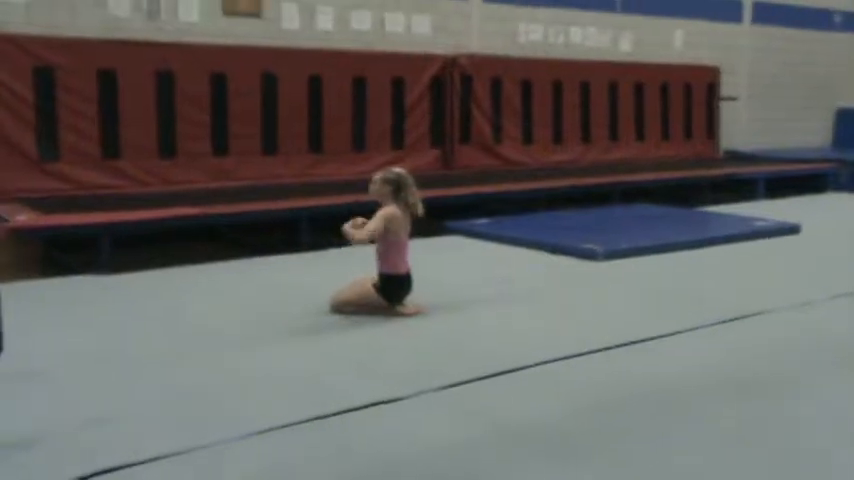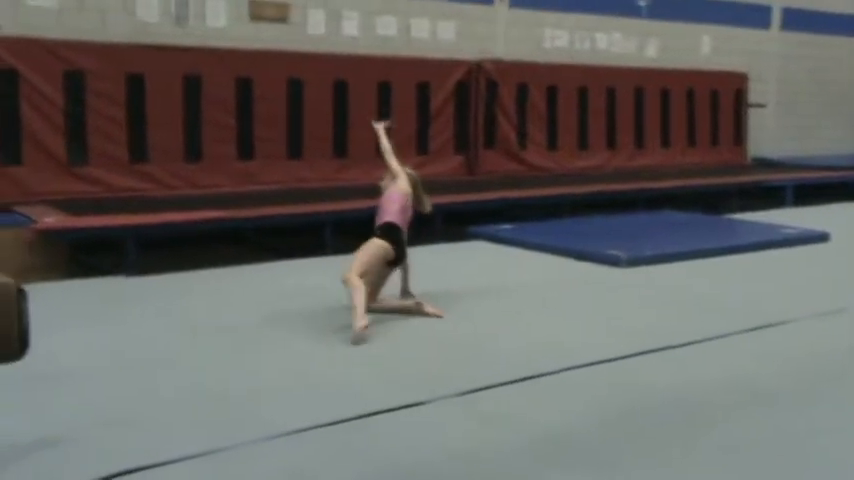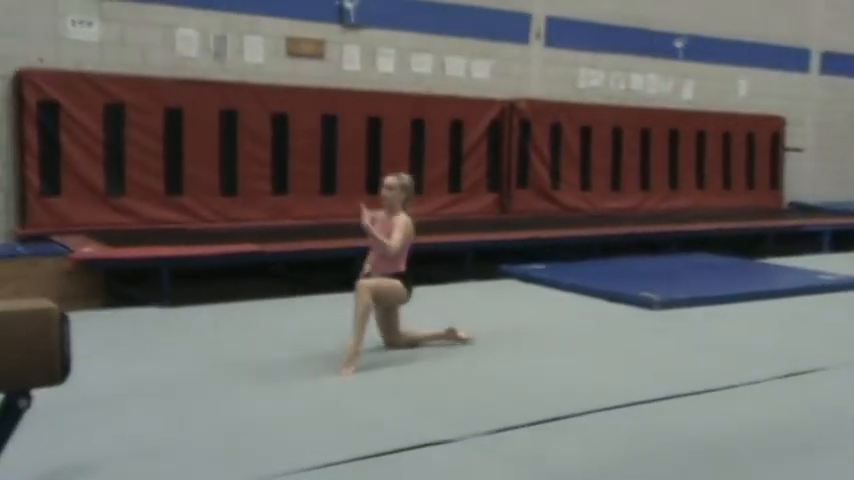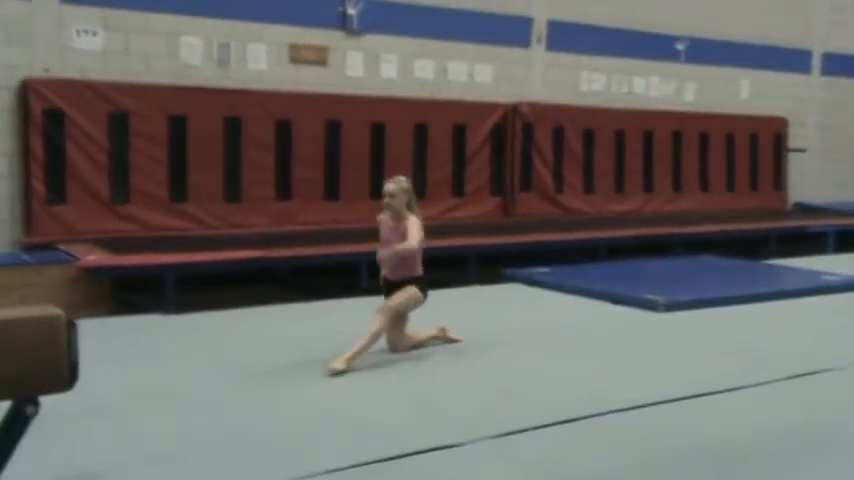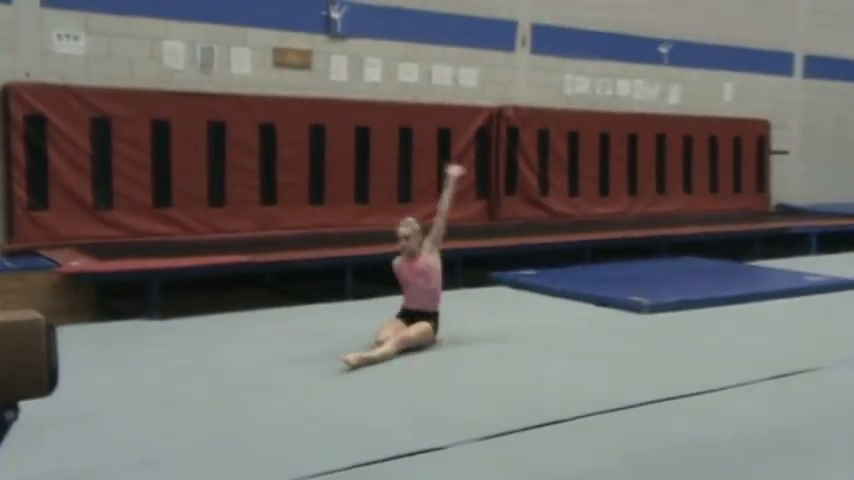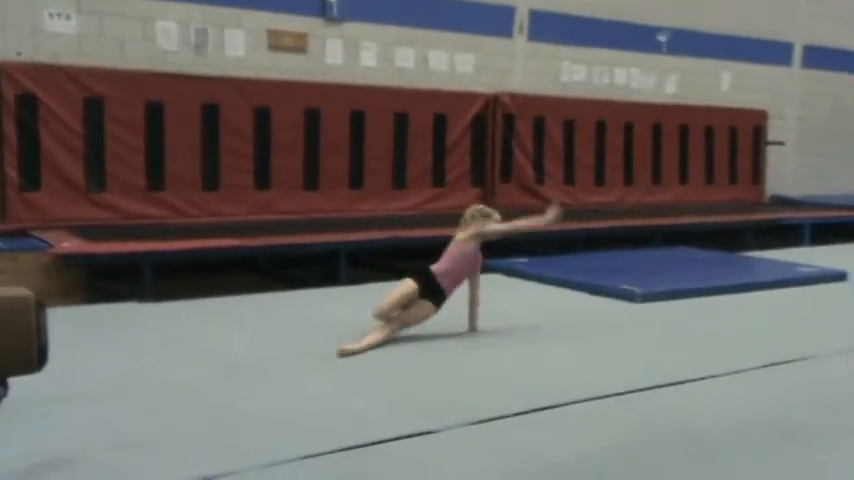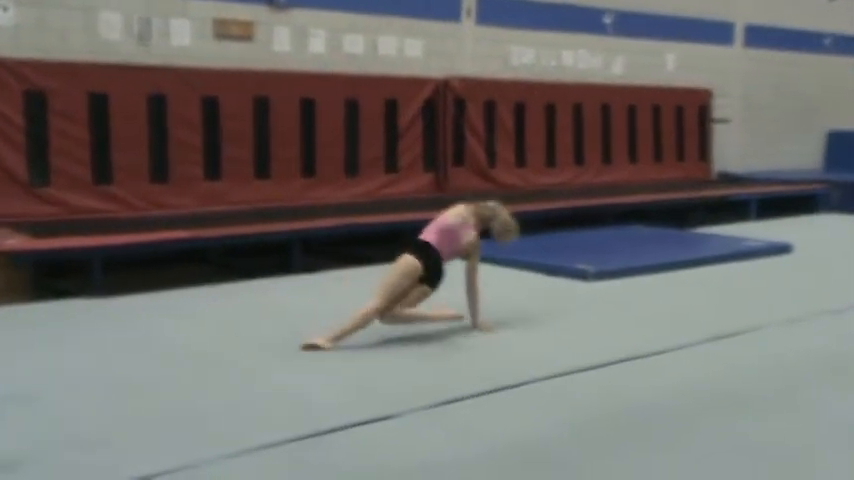
dt=0.7s
person 1, frame 1
left shoulder: (387, 213)
right shoulder: (399, 211)
left elbow: (360, 238)
left wrist: (347, 228)
right wrist: (365, 225)
left hip: (393, 283)
right hip: (399, 279)
left knee: (337, 302)
right knee: (349, 290)
left ankle: (394, 307)
right ankle: (392, 302)
person 1, frame 2
left shoulder: (402, 181)
right shoulder: (406, 204)
left elbow: (388, 153)
right elbow: (404, 247)
left wrist: (379, 130)
right wrist: (405, 287)
left hip: (387, 236)
right hip: (394, 239)
left knee: (351, 276)
right knee: (368, 301)
left ankle: (359, 319)
right ankle: (414, 306)
person 1, frame 3
left shoulder: (403, 221)
right shoulder: (378, 216)
left elbow: (391, 250)
left wrist: (369, 228)
right wrist: (367, 267)
left hip: (398, 284)
right hip: (385, 283)
left knee: (362, 286)
right knee: (392, 340)
left ankle: (353, 353)
right ankle: (444, 334)
person 1, frame 4
left shoulder: (412, 222)
right shoulder: (382, 219)
left elbow: (413, 246)
left wrist: (387, 253)
left hip: (414, 285)
right hip: (391, 284)
left knee: (385, 310)
right knee: (397, 344)
left ankle: (350, 357)
right ankle: (437, 334)
person 1, frame 5
left shoulder: (431, 249)
right shoulder: (397, 263)
left elbow: (442, 214)
left wrist: (451, 179)
left hip: (428, 319)
right hip: (406, 314)
left knee: (400, 340)
right knee: (382, 339)
person 1, frame 6
left shoulder: (477, 255)
right shoulder: (471, 232)
left elbow: (474, 291)
right elbow: (508, 227)
left wrist: (472, 324)
right wrist: (543, 220)
left hip: (437, 295)
right hip: (424, 280)
left knee: (395, 325)
right knee: (381, 313)
person 1, frame 7
left shoulder: (461, 210)
right shoulder: (474, 241)
right elbow: (472, 284)
right wrist: (476, 319)
left hip: (419, 254)
right hip: (434, 270)
left knee: (379, 305)
right knee: (386, 314)
left ankle: (330, 338)
